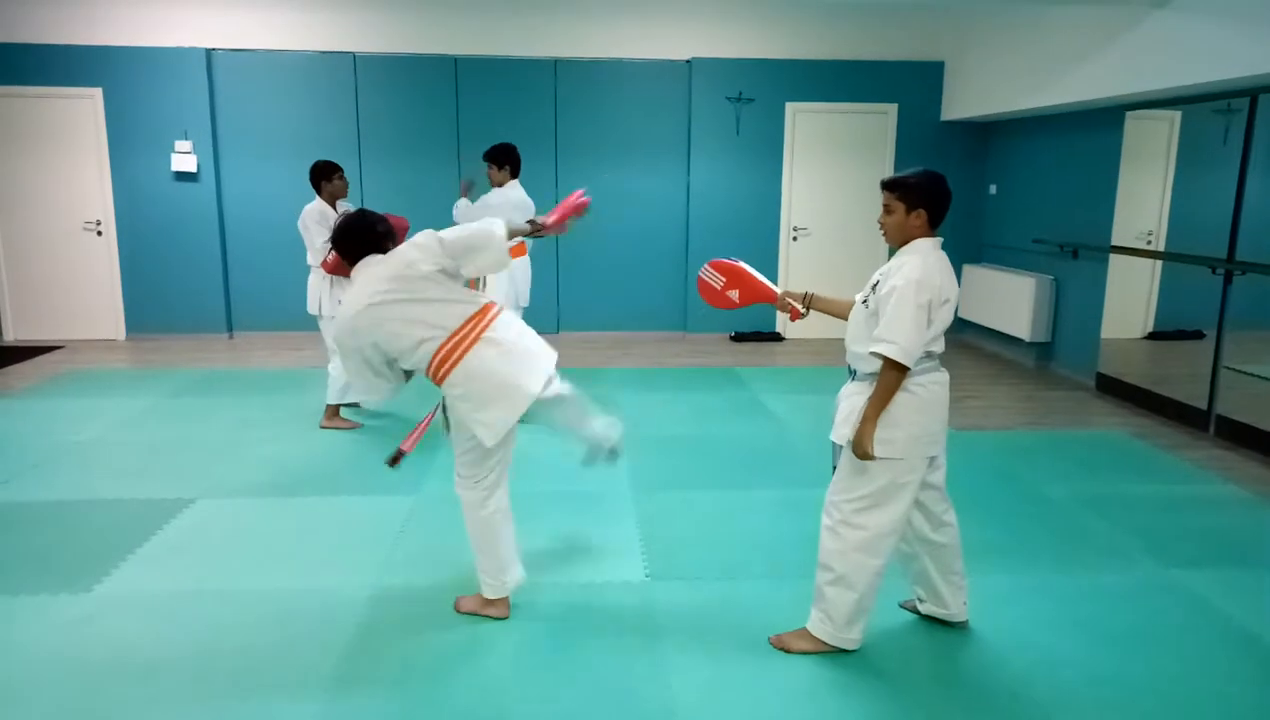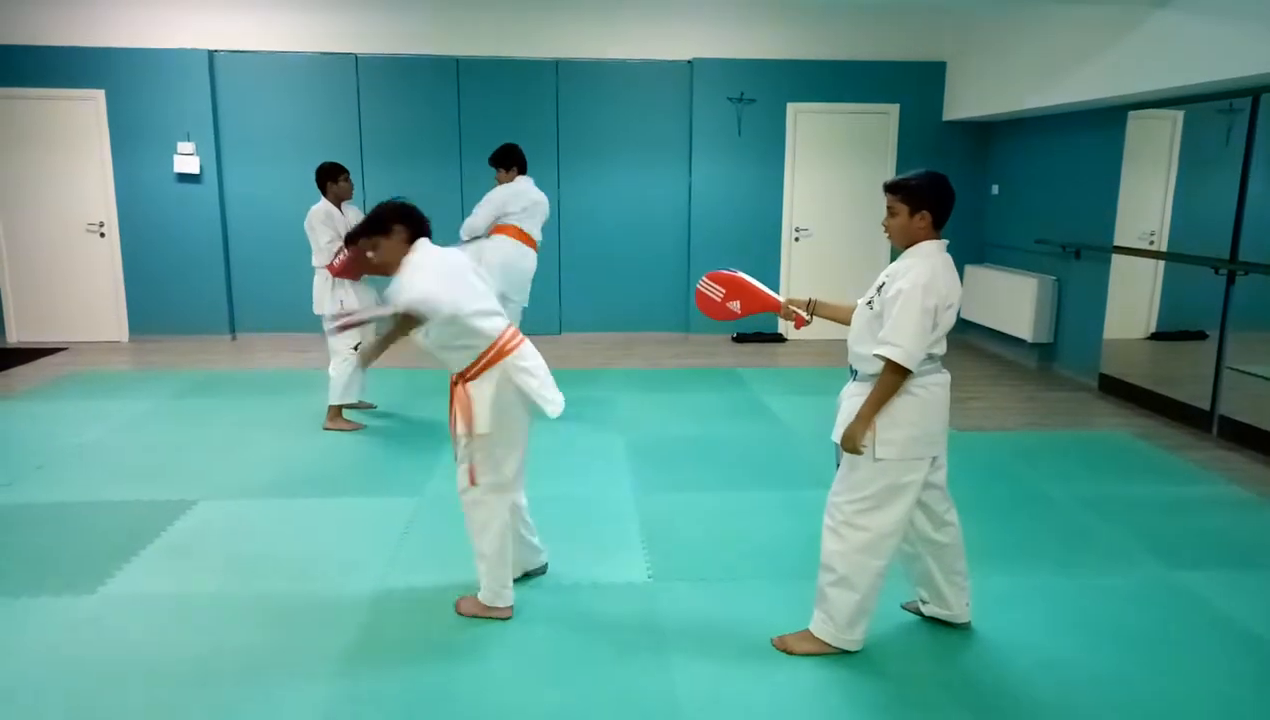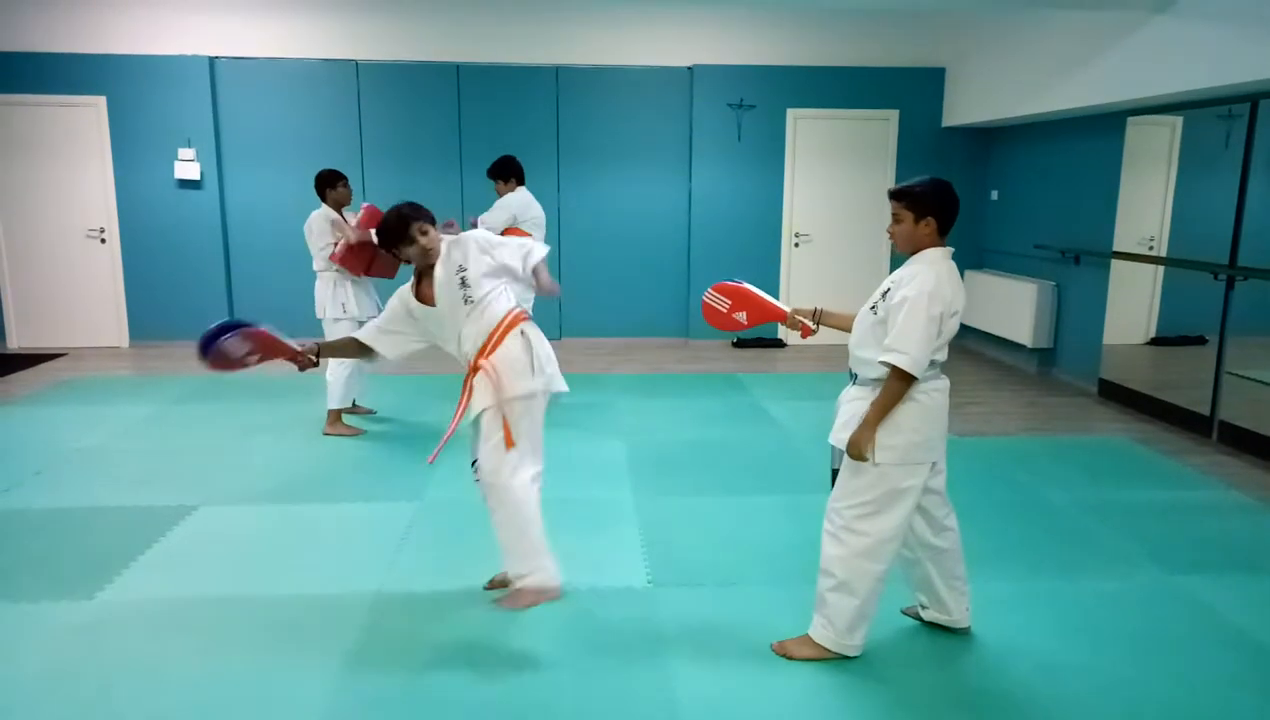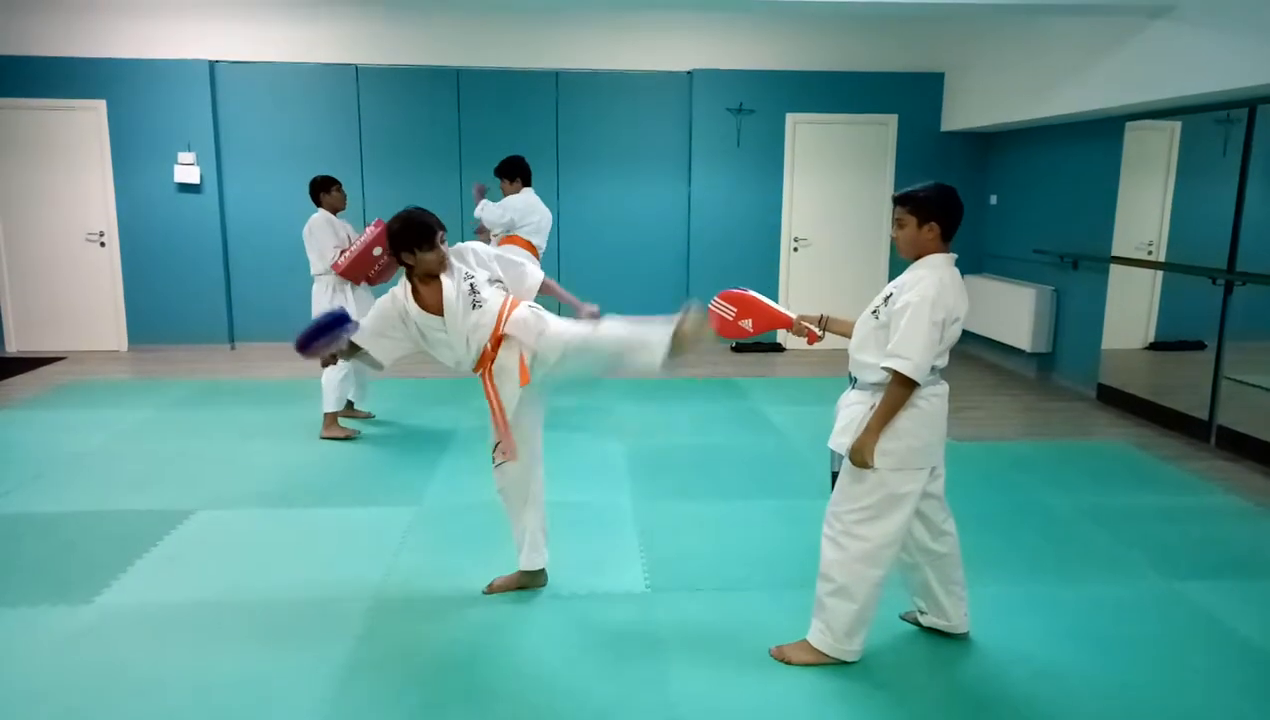
dt=0.2s
person 1, frame 1
left shoulder: (911, 270)
right shoulder: (927, 263)
left elbow: (897, 357)
right elbow: (873, 315)
left wrist: (867, 422)
right wrist: (807, 301)
left hip: (898, 408)
right hip: (918, 406)
left knee: (854, 516)
right knee: (925, 507)
left ankle: (832, 628)
right ankle: (945, 603)
person 1, frame 2
left shoulder: (918, 273)
right shoulder: (927, 264)
left elbow: (899, 359)
right elbow: (878, 319)
left wrist: (862, 420)
right wrist: (811, 307)
left hip: (898, 409)
right hip: (918, 408)
left knee: (856, 517)
right knee: (928, 508)
left ankle: (834, 630)
right ankle: (948, 604)
person 1, frame 3
left shoulder: (925, 281)
right shoulder: (927, 271)
left elbow: (904, 365)
right elbow: (882, 327)
left wrist: (867, 427)
right wrist: (816, 316)
left hip: (896, 414)
right hip: (914, 414)
left knee: (856, 522)
right knee: (926, 513)
left ankle: (834, 634)
right ankle: (947, 609)
person 1, frame 4
left shoulder: (928, 287)
right shoulder: (931, 277)
left elbow: (906, 371)
right elbow: (889, 335)
left wrist: (870, 433)
right wrist: (821, 323)
left hip: (896, 419)
right hip: (914, 419)
left knee: (856, 528)
right knee: (925, 519)
left ankle: (832, 640)
right ankle: (945, 614)
person 2, frame 1
left shoulder: (349, 320)
right shoulder: (420, 248)
left elbow: (381, 387)
right elbow: (493, 231)
right wrist: (531, 226)
left hip: (471, 384)
right hip: (513, 348)
left knee: (480, 487)
right knee: (556, 400)
left ankle: (496, 594)
right ankle: (603, 436)
person 2, frame 2
left shoulder: (426, 269)
right shoulder: (433, 262)
left elbow: (419, 305)
left wrist: (379, 344)
left hip: (496, 380)
right hip: (508, 370)
left knee: (482, 489)
right knee: (497, 480)
left ankle: (494, 597)
right ankle: (527, 558)
person 2, frame 3
left shoulder: (472, 246)
right shoulder: (410, 301)
left elbow: (531, 254)
right elbow: (372, 340)
left wrist: (541, 279)
right wrist: (316, 351)
left hip: (512, 355)
right hip: (485, 375)
left knee: (506, 466)
right knee: (492, 470)
left ankle: (537, 577)
right ankle: (526, 564)
person 2, frame 4
left shoulder: (469, 256)
right shoulder: (397, 306)
left elbow: (530, 276)
right elbow: (369, 346)
right wrist: (345, 351)
left hip: (528, 338)
right hip: (502, 378)
left knee: (586, 339)
right knee: (514, 469)
left ankle: (676, 336)
right ankle: (532, 566)
person 3, frame 1
left shoulder: (345, 209)
right shoulder: (312, 213)
right elbow: (325, 254)
left hip: (347, 284)
right hip: (329, 287)
left ankle: (345, 396)
right ankle: (330, 415)
person 3, frame 2
left shoulder: (352, 212)
right shoulder: (319, 214)
right elbow: (333, 254)
left hip: (355, 285)
right hip: (335, 288)
left knee: (359, 346)
right knee: (347, 350)
left ankle: (349, 397)
right ankle: (333, 416)
person 3, frame 3
left shoulder: (349, 218)
right shoulder: (319, 219)
right elbow: (328, 255)
left hip: (356, 288)
right hip: (336, 291)
left ankle: (348, 403)
right ankle: (333, 421)
person 3, frame 4
left shoulder: (341, 225)
right shoulder: (318, 223)
right elbow: (333, 259)
left hip: (352, 293)
right hip: (333, 295)
left ankle: (347, 405)
right ankle: (330, 424)
